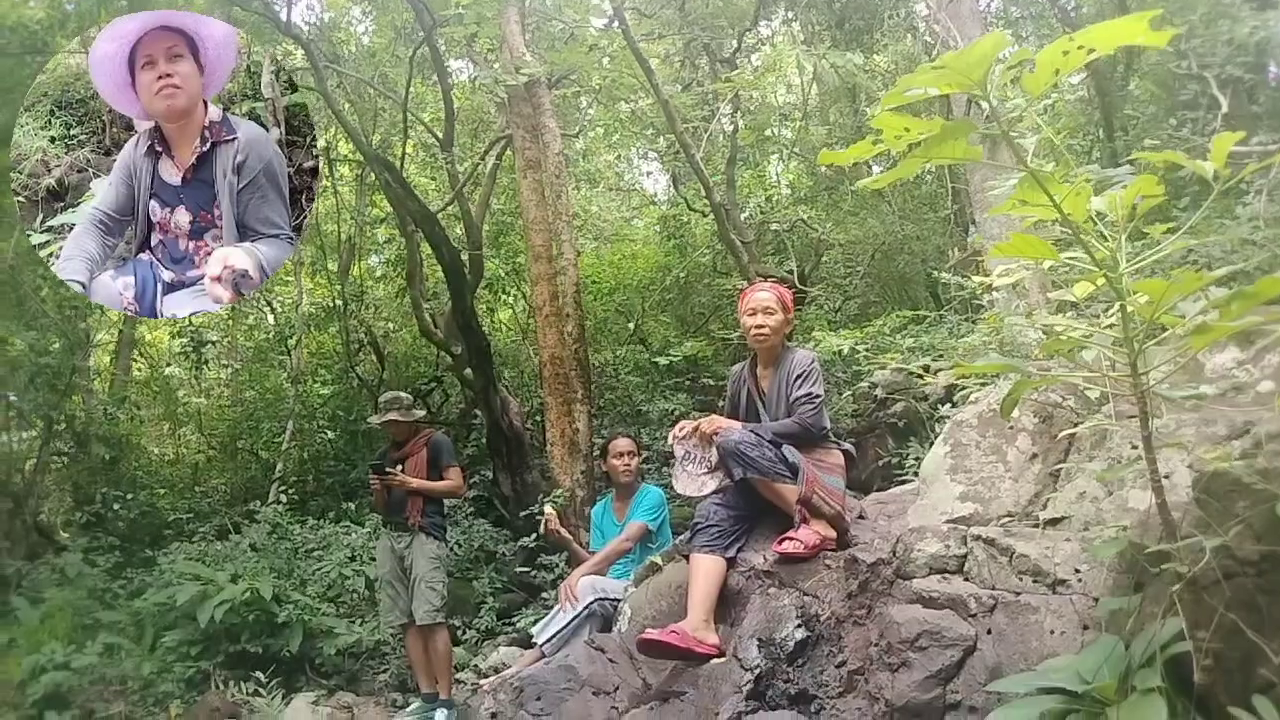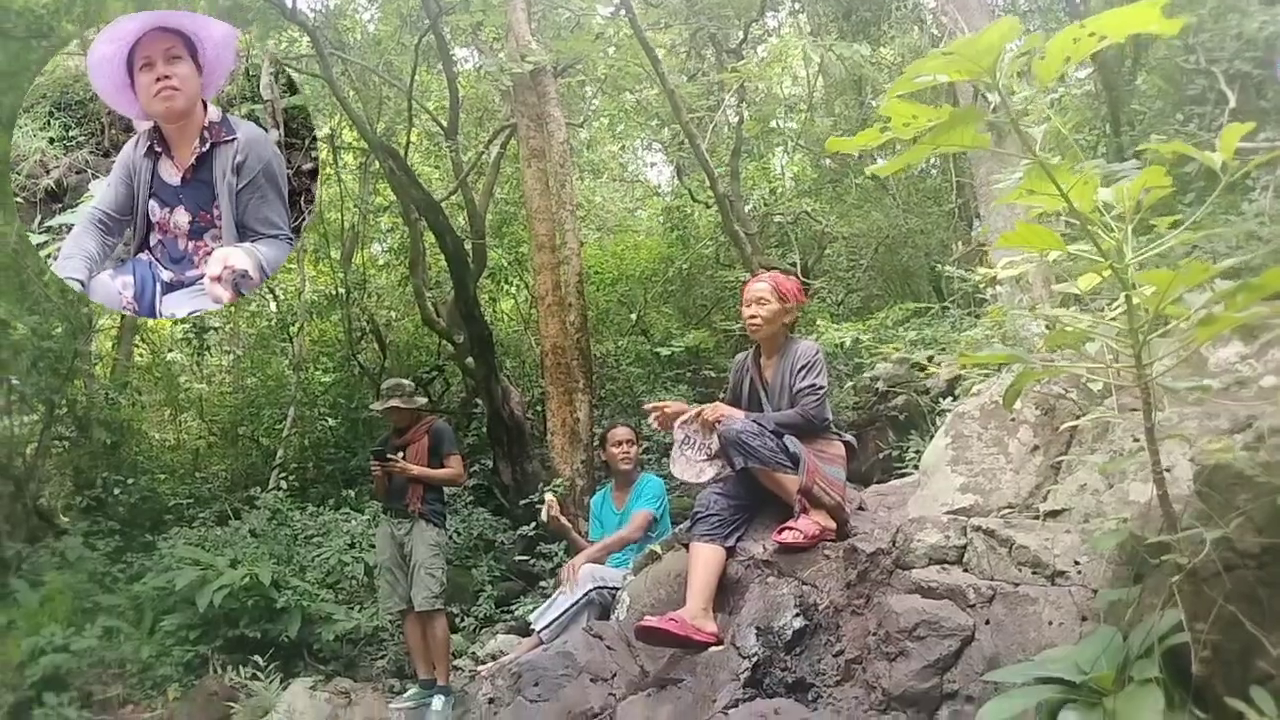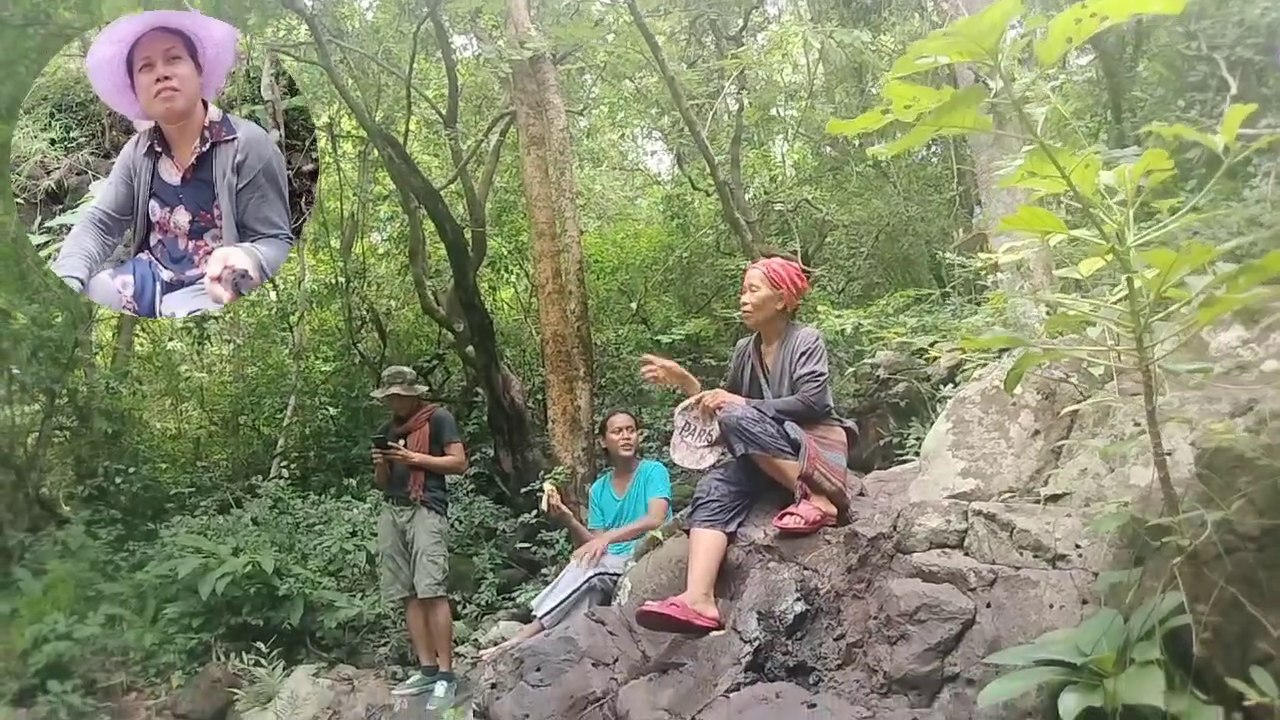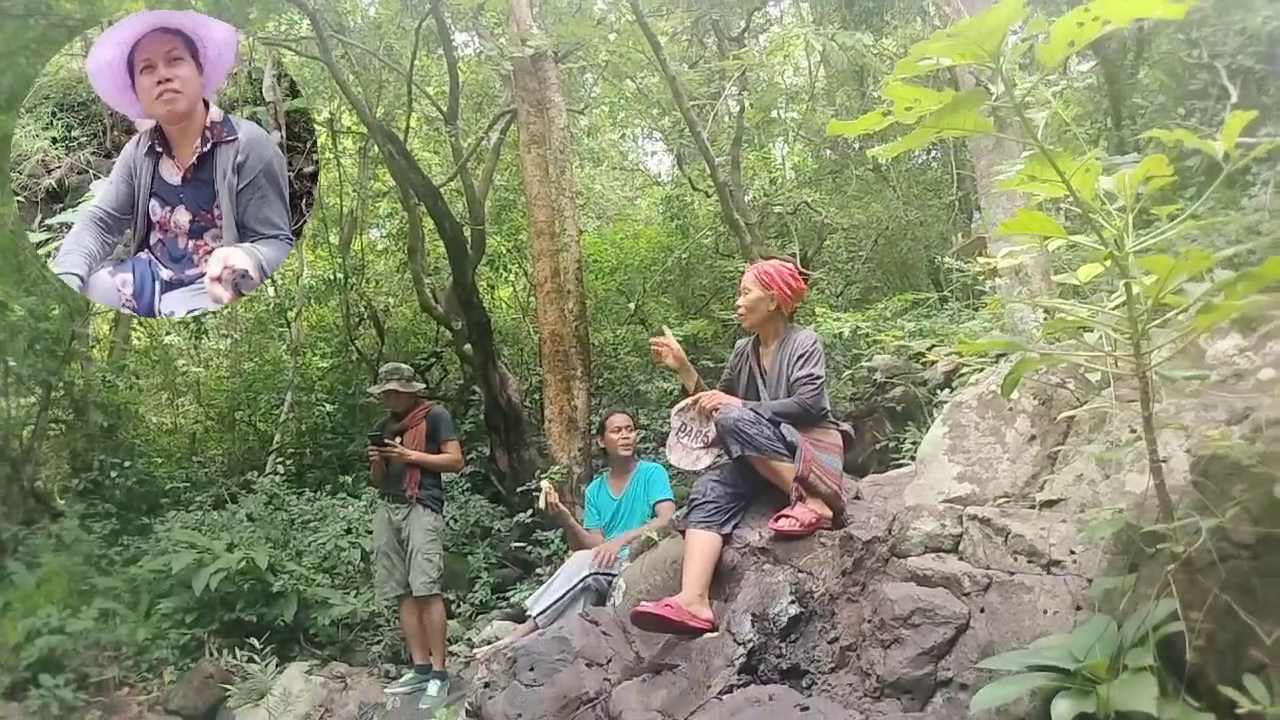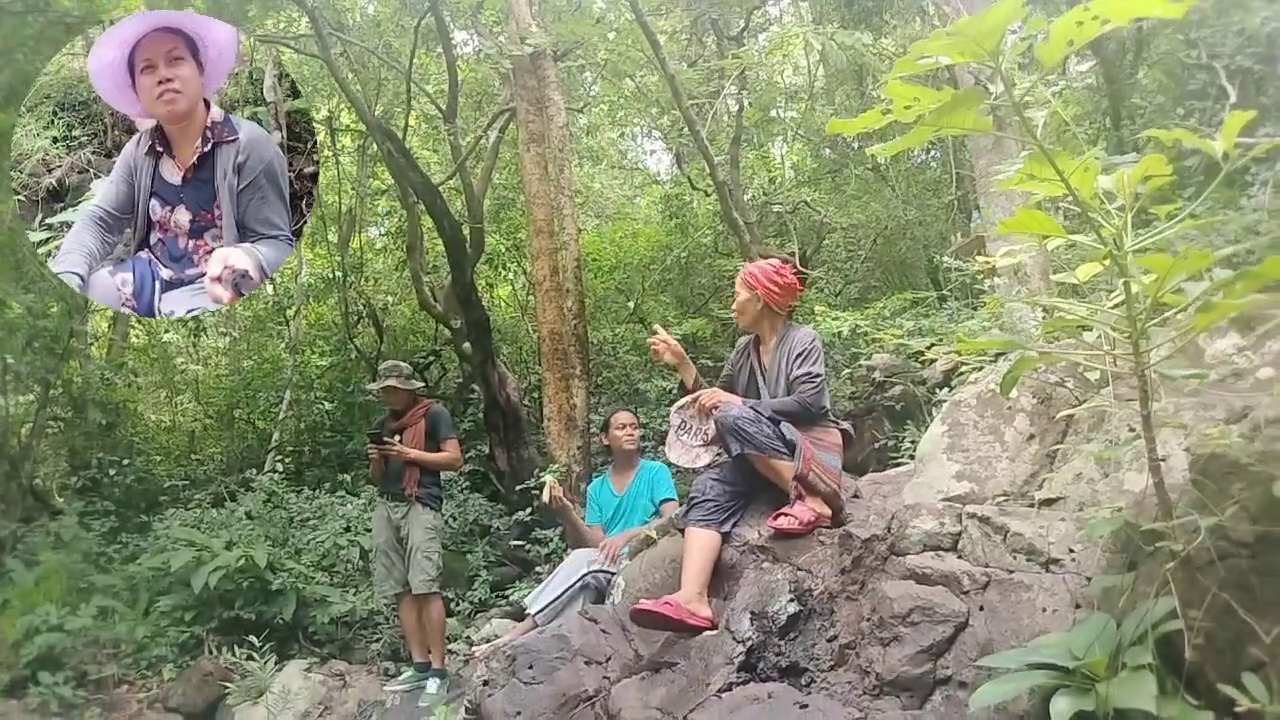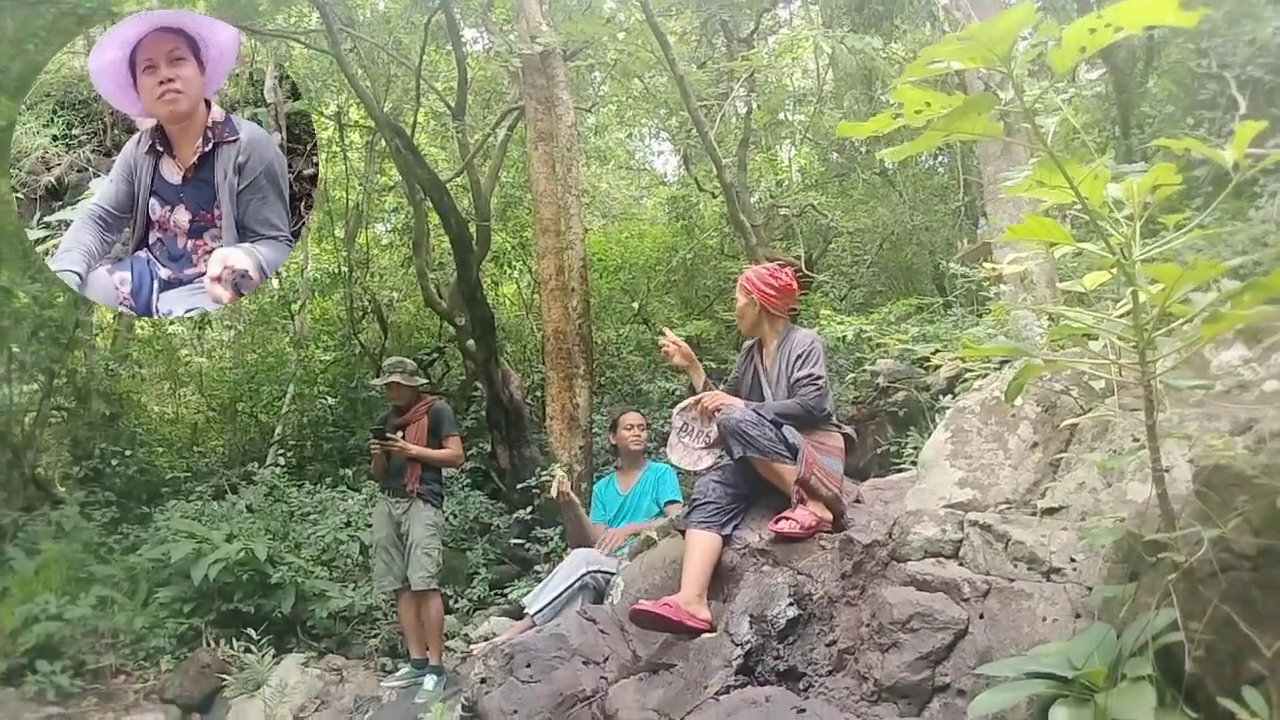
dt=0.2s
person 1, frame 1
left shoulder: (803, 362)
right shoulder: (739, 375)
left elbow: (809, 425)
right elbow: (728, 428)
left wrist: (739, 429)
right wrist: (700, 428)
left hip: (812, 470)
right hip: (764, 481)
left knee: (736, 442)
right knee: (712, 513)
left ankle: (816, 522)
right ankle: (699, 628)
person 1, frame 2
left shoulder: (806, 353)
right shoulder: (743, 364)
left elbow: (811, 416)
right elbow: (728, 415)
left wrist: (742, 418)
right wrist: (690, 413)
left hip: (813, 461)
right hip: (765, 471)
left knee: (737, 432)
right knee: (713, 501)
left ankle: (816, 513)
right ankle: (697, 615)
person 1, frame 3
left shoulder: (806, 340)
right shoulder: (745, 350)
left elbow: (812, 402)
right elbow: (725, 405)
left wrist: (742, 404)
right wrist: (685, 382)
left hip: (814, 446)
right hip: (766, 457)
left knee: (739, 418)
right knee: (714, 487)
left ankle: (817, 499)
right ankle: (699, 600)
person 1, frame 4
left shoulder: (804, 342)
right shoulder: (743, 351)
left elbow: (809, 405)
right elbow: (718, 403)
left wrist: (739, 405)
right wrist: (683, 368)
left hip: (810, 449)
right hip: (762, 458)
left knee: (734, 420)
right knee: (709, 489)
left ankle: (812, 502)
right ankle: (693, 602)
person 1, frame 5
left shoulder: (803, 340)
right shoulder: (744, 349)
left elbow: (809, 403)
right elbow: (716, 400)
left wrist: (740, 404)
right wrist: (683, 364)
left hip: (809, 447)
right hip: (761, 457)
left knee: (733, 418)
right knee: (709, 487)
left ankle: (811, 500)
right ankle: (692, 600)
person 1, frame 6
left shoulder: (805, 342)
right shoulder: (749, 353)
left elbow: (811, 405)
right elbow: (721, 404)
left wrist: (742, 406)
right wrist: (691, 366)
left hip: (812, 451)
right hip: (764, 460)
left knee: (737, 421)
right knee: (711, 489)
left ankle: (813, 504)
right ankle: (692, 601)
person 2, frame 1
left shoulder: (436, 443)
right shoulder: (384, 455)
left elbow: (457, 487)
left wrist: (411, 483)
right wrist: (379, 491)
left hip: (424, 536)
right hip: (390, 538)
left knee: (430, 617)
right knee: (406, 620)
person 2, frame 2
left shoulder: (437, 431)
right shoulder: (385, 442)
left elbow: (458, 475)
left wrist: (412, 470)
right wrist: (379, 477)
left hip: (423, 522)
right hip: (390, 524)
left knee: (429, 604)
right knee: (405, 606)
left ankle: (443, 688)
right ankle: (424, 683)
person 2, frame 3
left shoulder: (438, 418)
right shoulder: (386, 430)
left elbow: (459, 462)
left wrist: (413, 457)
right wrist: (381, 465)
left hip: (425, 510)
right hip: (392, 512)
left knee: (431, 591)
right knee: (407, 593)
left ankle: (446, 675)
right ankle: (427, 670)
person 2, frame 4
left shoulder: (435, 416)
right shoulder: (383, 426)
left elbow: (456, 460)
left wrist: (409, 455)
right wrist: (377, 462)
left hip: (421, 508)
right hip: (387, 509)
left knee: (426, 589)
right knee: (402, 592)
left ankle: (439, 674)
right ankle: (420, 668)
person 2, frame 5
left shoulder: (434, 414)
right shoulder: (381, 426)
left elbow: (454, 459)
left wrist: (409, 453)
right wrist: (376, 461)
left hip: (420, 506)
right hip: (386, 508)
left knee: (426, 587)
right knee: (401, 590)
left ankle: (438, 672)
right ankle: (419, 666)
person 2, frame 6
left shoulder: (437, 411)
right shoulder: (385, 421)
left elbow: (456, 456)
left wrist: (411, 449)
right wrist: (378, 456)
left hip: (421, 502)
right hip: (387, 504)
left knee: (425, 584)
right knee: (401, 586)
left ankle: (435, 669)
right ankle: (417, 663)
person 3, frame 1
left shoulder: (249, 144)
right shoulder: (139, 151)
left elbow: (278, 243)
right elbow: (100, 225)
left wrist: (248, 260)
right wrist: (66, 285)
left hip: (213, 292)
right hip: (149, 280)
person 3, frame 2
left shoulder: (248, 145)
right shoulder: (138, 152)
left elbow: (277, 243)
right elbow: (99, 224)
left wrist: (247, 260)
right wrist: (65, 284)
left hip: (212, 292)
right hip: (148, 280)
person 3, frame 3
left shoulder: (248, 144)
right shoulder: (138, 151)
left elbow: (277, 242)
right elbow: (100, 224)
left wrist: (247, 261)
right wrist: (65, 282)
left hip: (212, 291)
right hip: (149, 279)
person 3, frame 4
left shoulder: (249, 145)
right shoulder: (139, 151)
left elbow: (277, 243)
right elbow: (100, 222)
left wrist: (248, 262)
right wrist: (64, 279)
left hip: (212, 290)
right hip: (148, 278)
person 3, frame 5
left shoulder: (250, 145)
right shoulder: (140, 150)
left elbow: (277, 243)
right elbow: (100, 222)
left wrist: (248, 260)
right wrist: (64, 279)
left hip: (212, 290)
right hip: (148, 278)
person 3, frame 6
left shoulder: (250, 145)
right shoulder: (140, 149)
left elbow: (276, 244)
right elbow: (98, 220)
left wrist: (248, 262)
right wrist: (63, 277)
left hip: (211, 290)
right hip: (146, 277)
person 4, frame 1
left shoulder: (652, 496)
right shoulder: (599, 511)
left elbow: (626, 542)
right elbow: (600, 568)
left wrist: (578, 573)
right wrist: (569, 544)
right hip: (612, 594)
left knee: (587, 586)
right knee: (588, 603)
left ankle: (525, 664)
person 4, frame 2
left shoulder: (652, 485)
right shoulder: (599, 501)
left elbow: (634, 532)
right elbow: (600, 558)
left wrist: (583, 558)
right wrist: (568, 533)
right hip: (611, 582)
left knee: (586, 575)
right knee: (586, 593)
left ankle: (526, 649)
person 4, frame 3
left shoulder: (654, 472)
right shoulder: (598, 489)
left elbow: (655, 520)
right elbow: (600, 547)
left wrist: (606, 537)
right wrist: (569, 521)
right hip: (612, 569)
left knee: (587, 566)
left ankle: (527, 635)
person 4, frame 4
left shoulder: (653, 473)
right shoulder: (595, 490)
left elbow: (666, 522)
right elbow: (595, 546)
left wrist: (621, 541)
right wrist: (567, 520)
right hip: (607, 571)
left knee: (583, 562)
right knee: (583, 585)
left ankle: (521, 634)
person 4, frame 5
left shoulder: (656, 472)
right shoulder: (597, 488)
right elbow: (596, 544)
left wrist: (626, 536)
right wrist: (569, 514)
right hip: (606, 569)
left knee: (583, 559)
right knee: (583, 583)
left ankle: (520, 633)
person 4, frame 6
left shoulder: (662, 474)
right shoulder: (602, 488)
right elbow: (599, 542)
left wrist: (631, 528)
right wrist: (575, 509)
right hip: (608, 568)
left knee: (582, 558)
right knee: (582, 584)
left ankle: (518, 631)
